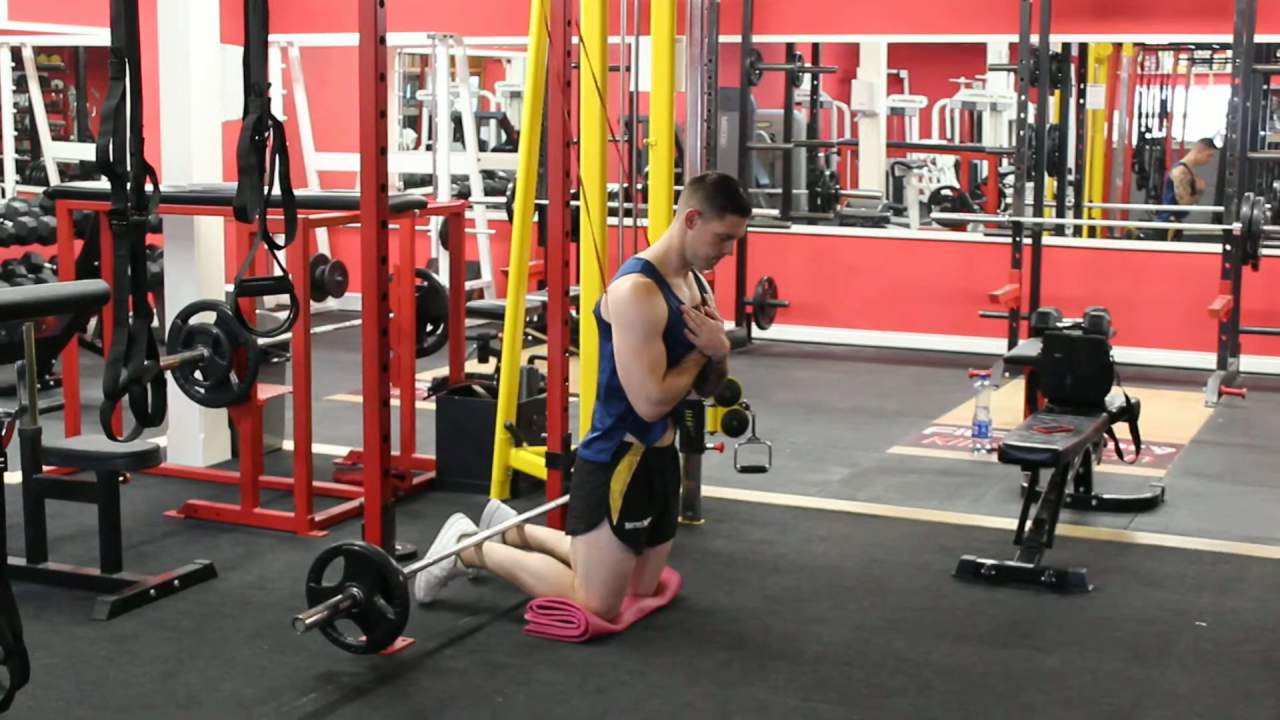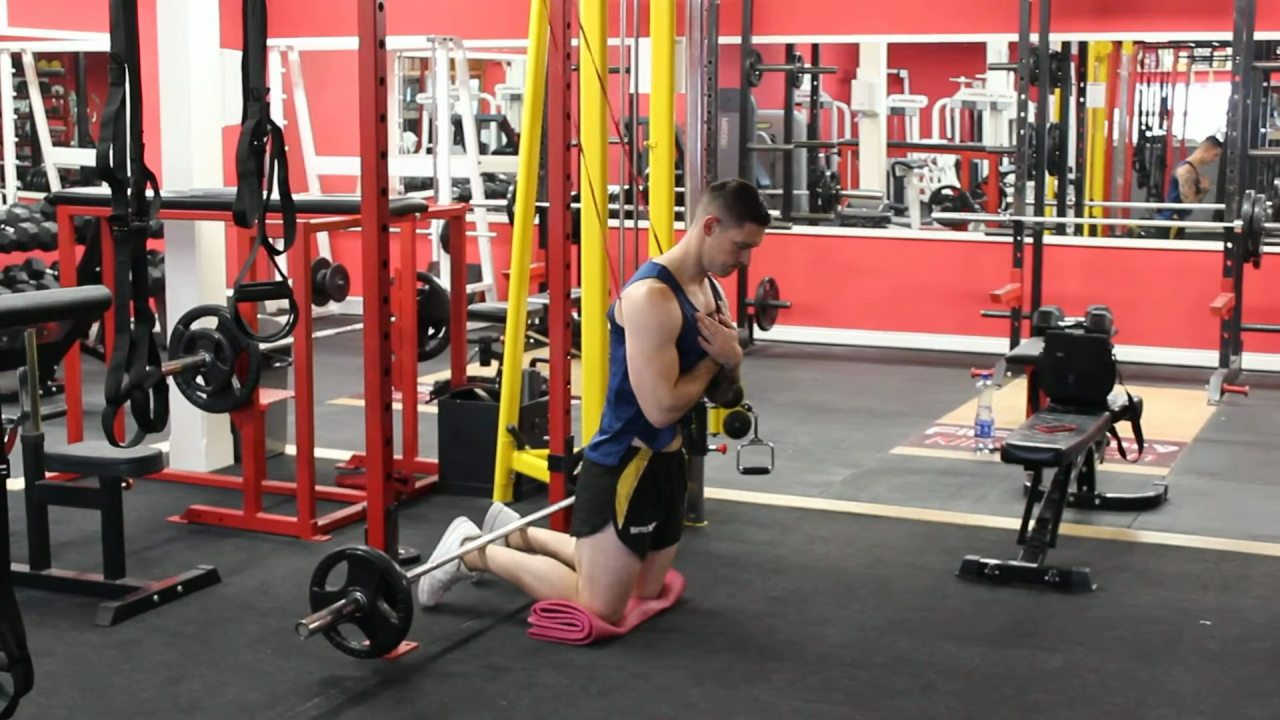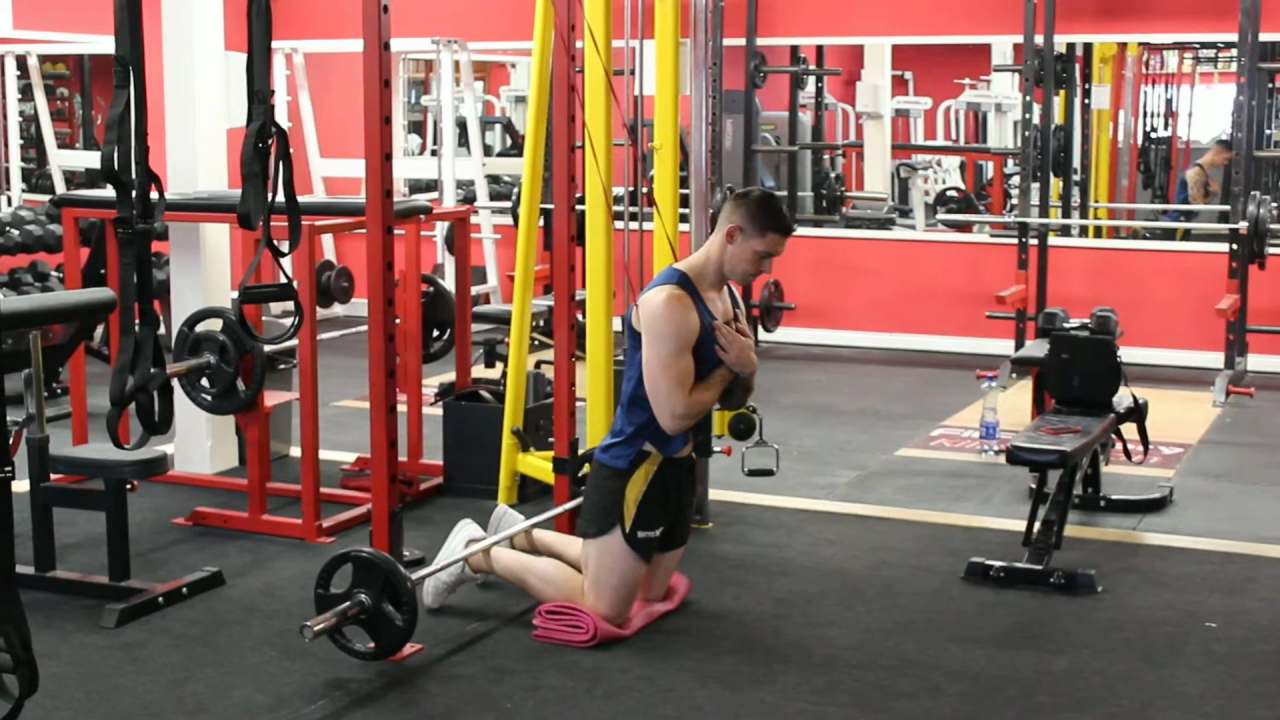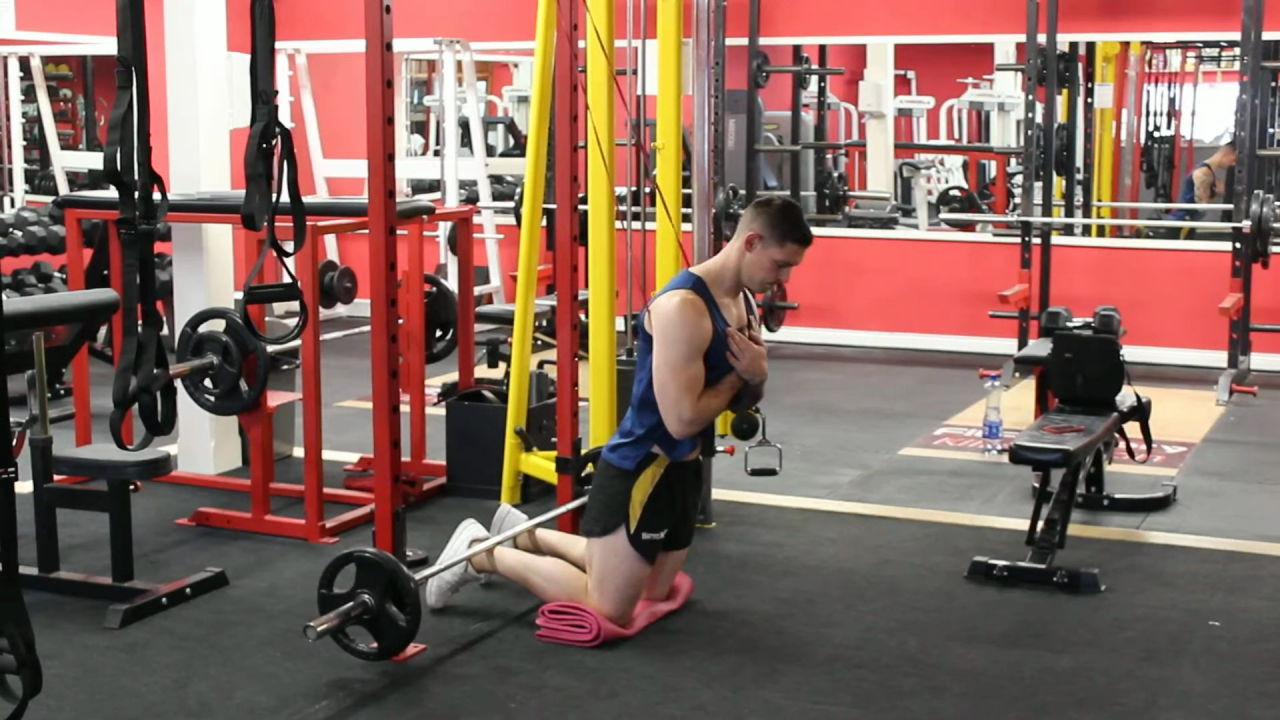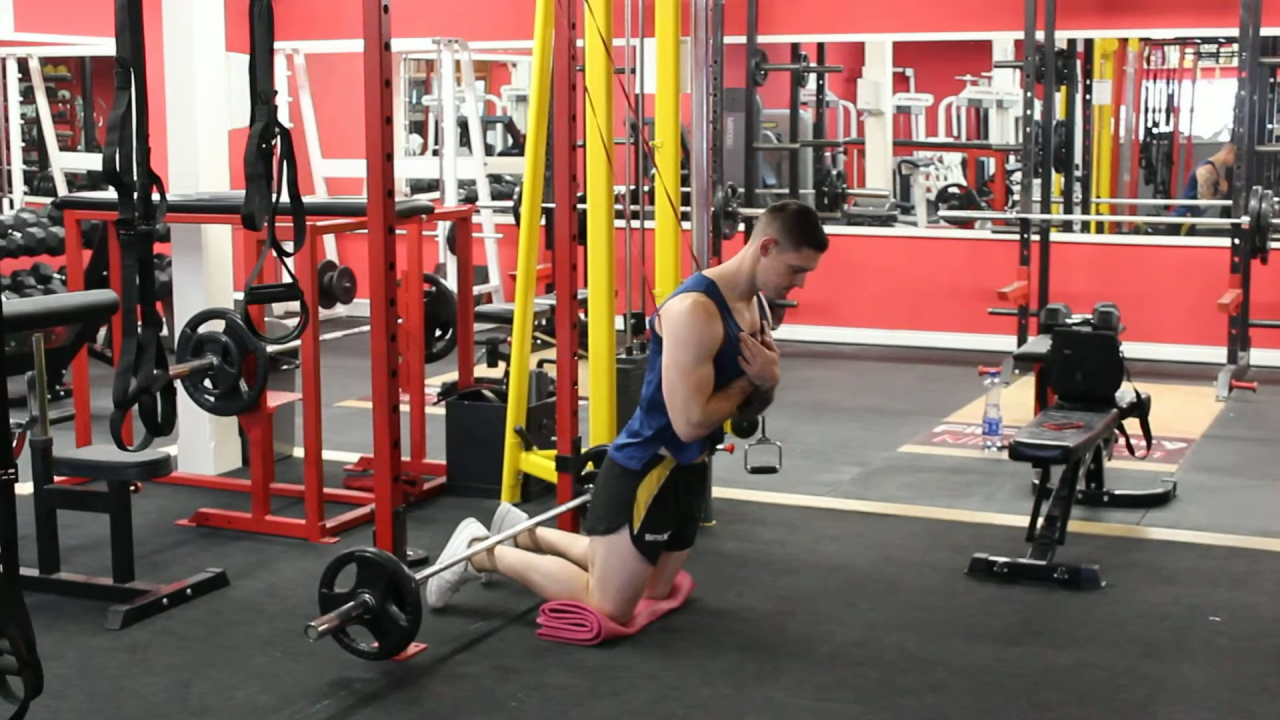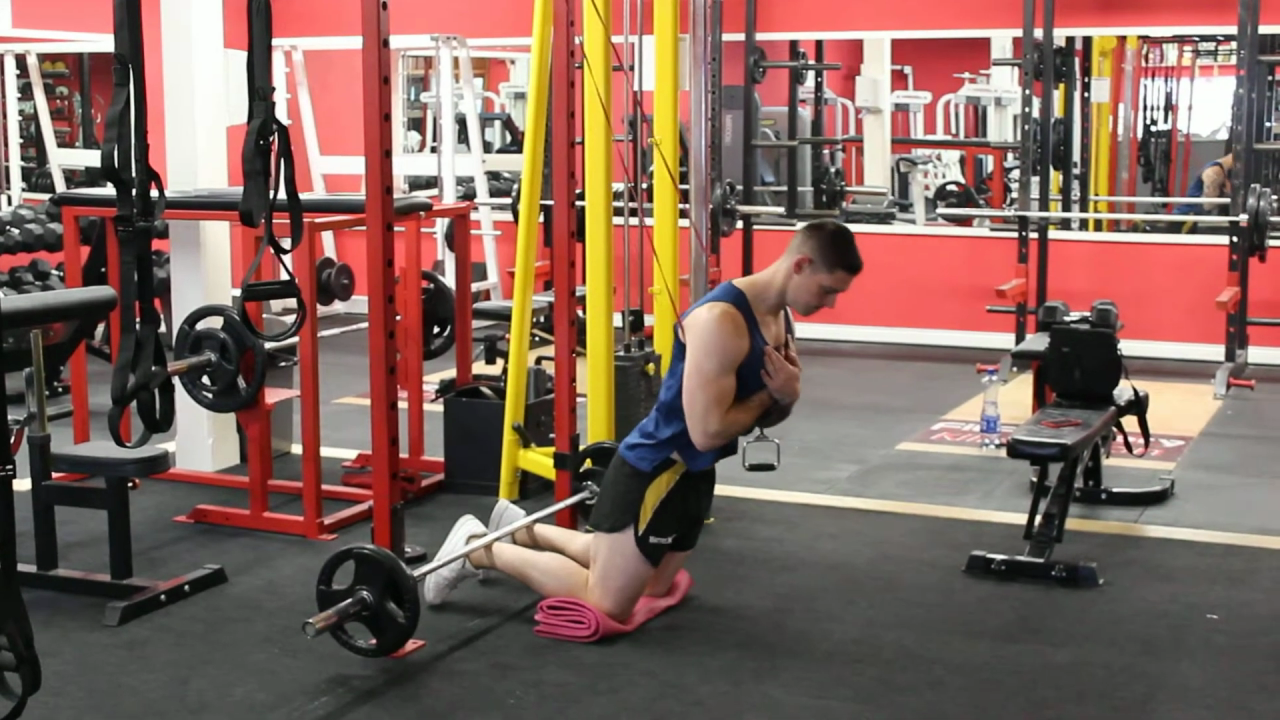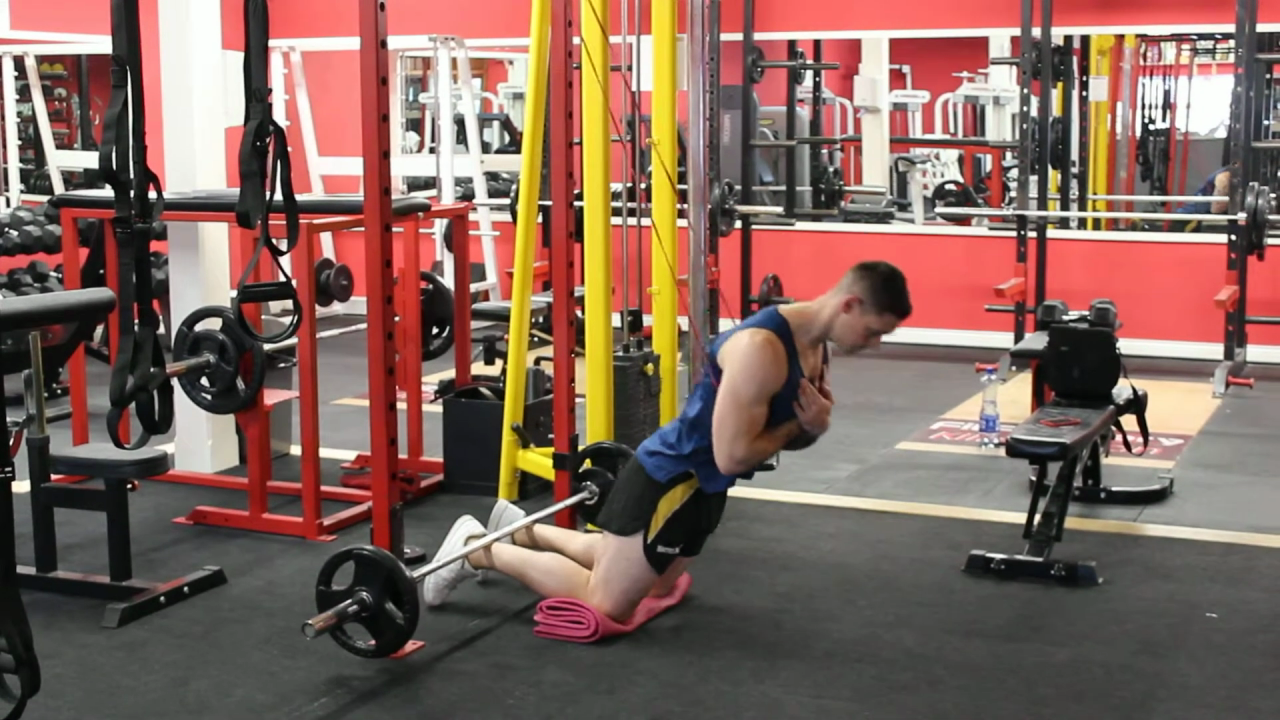
dt=0.4s
person 1, frame 1
left shoulder: (696, 284)
right shoulder: (636, 291)
left elbow: (706, 387)
right elbow: (650, 402)
left wrist: (719, 351)
right wrist: (702, 349)
left hip: (659, 456)
right hip: (619, 461)
left knee: (640, 588)
right knee: (596, 606)
left ankle: (511, 529)
right ankle: (469, 547)
person 1, frame 2
left shoulder: (710, 289)
right shoulder: (651, 296)
right elbow: (661, 408)
left wrist: (732, 357)
right wrist: (713, 359)
left hip: (666, 461)
right hip: (625, 466)
left knee: (644, 591)
right knee: (600, 608)
left ankle: (514, 533)
right ankle: (472, 551)
person 1, frame 3
left shoulder: (729, 297)
right shoulder: (670, 302)
left elbow: (733, 398)
right elbow: (675, 415)
left wrist: (747, 367)
right wrist: (728, 366)
left hip: (675, 465)
right hip: (634, 469)
left knee: (649, 592)
right knee: (604, 610)
left ankle: (519, 535)
right ankle: (476, 552)
person 1, frame 4
left shoulder: (743, 302)
right shoulder: (683, 307)
left elbow: (743, 401)
right elbow: (682, 419)
left wrist: (756, 375)
right wrist: (738, 373)
left hip: (681, 467)
right hip: (641, 470)
left knee: (652, 592)
right knee: (608, 610)
left ankle: (524, 534)
right ankle: (481, 553)
person 1, frame 5
left shoulder: (755, 305)
right shoulder: (695, 310)
left elbow: (751, 405)
right elbow: (691, 423)
left wrist: (767, 380)
right wrist: (749, 378)
left hip: (686, 469)
right hip: (646, 470)
left knee: (654, 590)
right knee: (608, 609)
left ankle: (524, 533)
right ankle: (482, 552)
person 1, frame 6
left shoulder: (780, 317)
right shoulder: (722, 320)
left elbow: (765, 416)
right elbow: (708, 431)
left wrist: (788, 395)
right wrist: (770, 391)
left hip: (692, 473)
right hip: (655, 472)
left knee: (653, 587)
right knee: (607, 606)
left ankle: (523, 530)
right ankle: (480, 549)
person 1, frame 7
left shoulder: (815, 342)
right shoulder: (762, 348)
left elbow: (787, 432)
right elbow: (732, 456)
left wrist: (815, 423)
right wrist: (798, 422)
left hip: (700, 485)
right hip: (670, 481)
left knee: (650, 585)
right knee: (605, 605)
left ankle: (522, 530)
right ankle: (480, 549)
